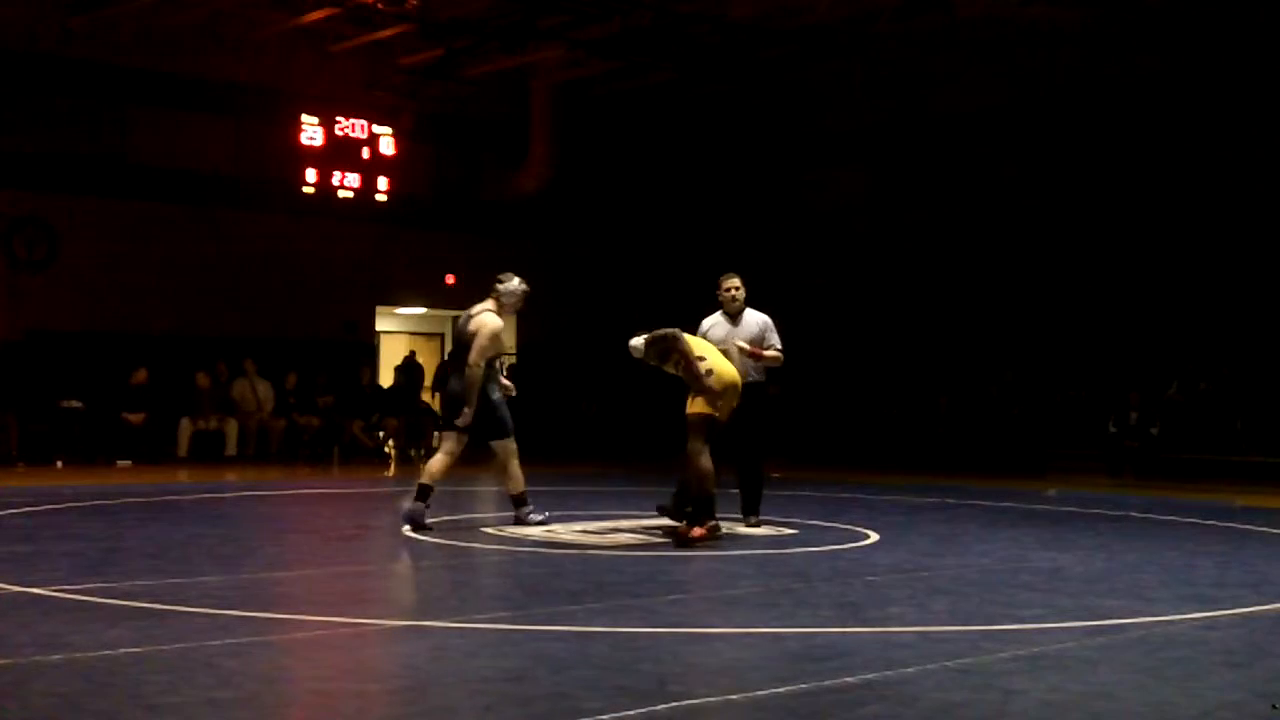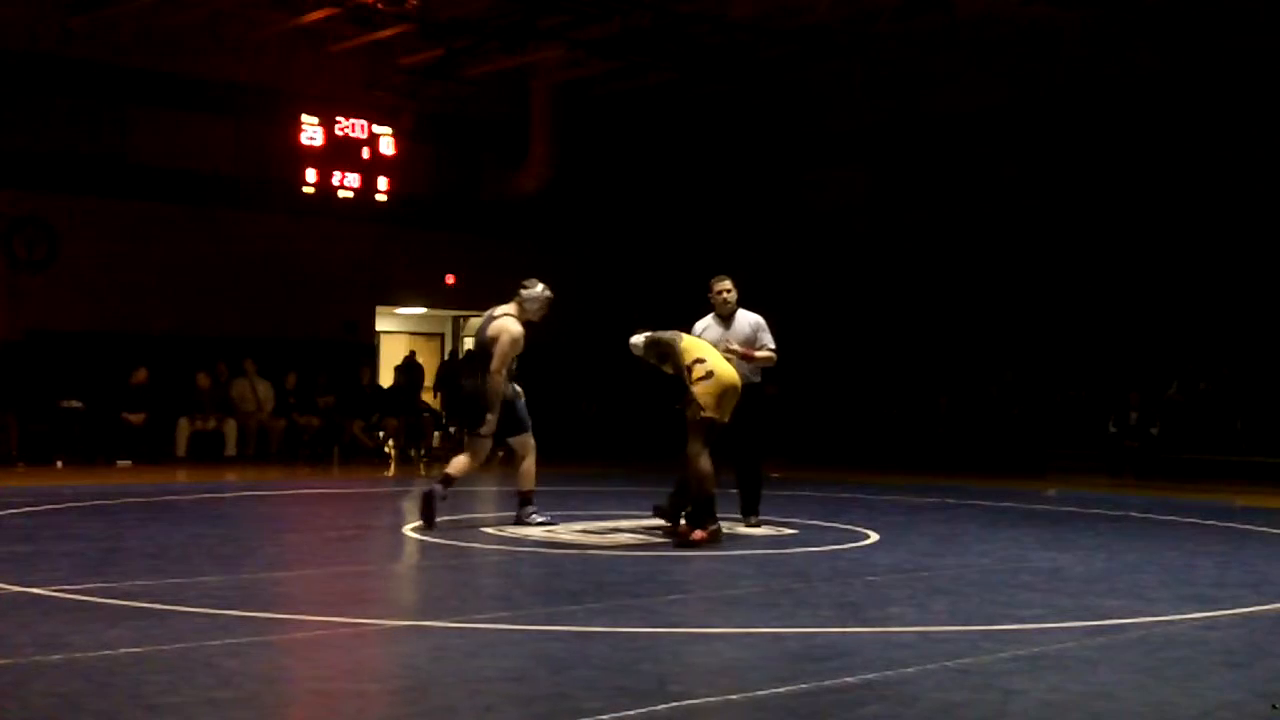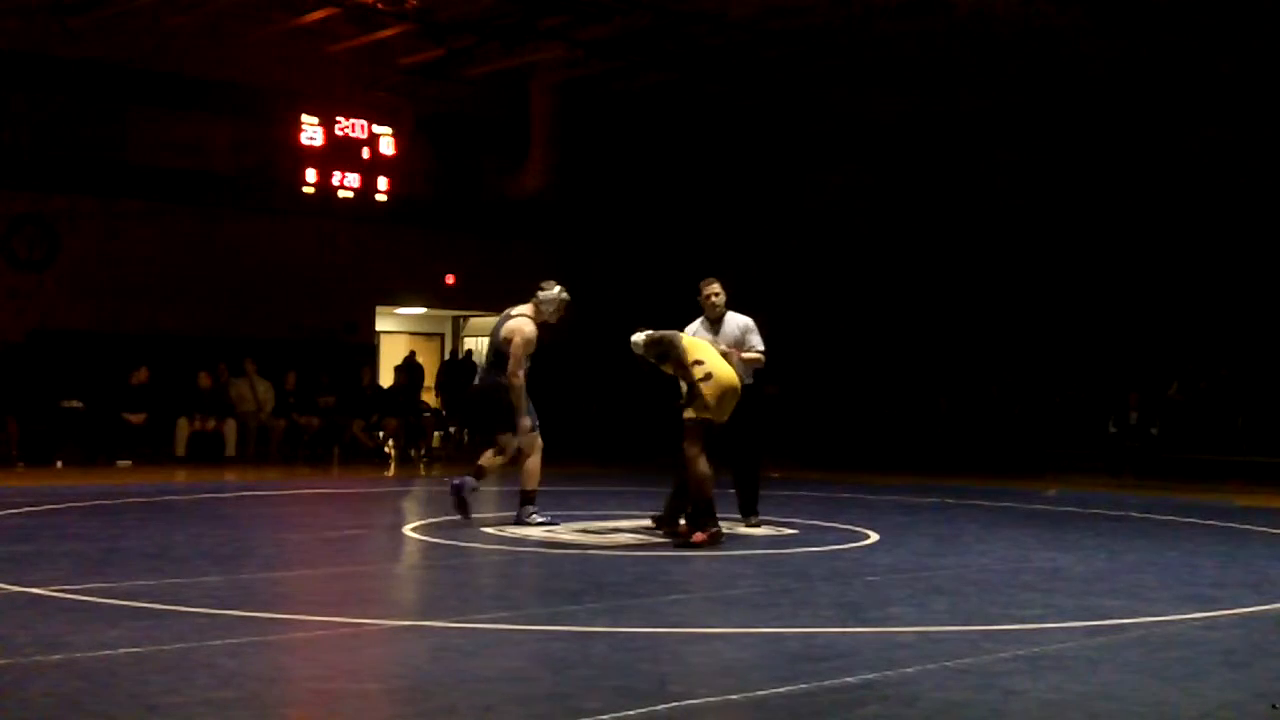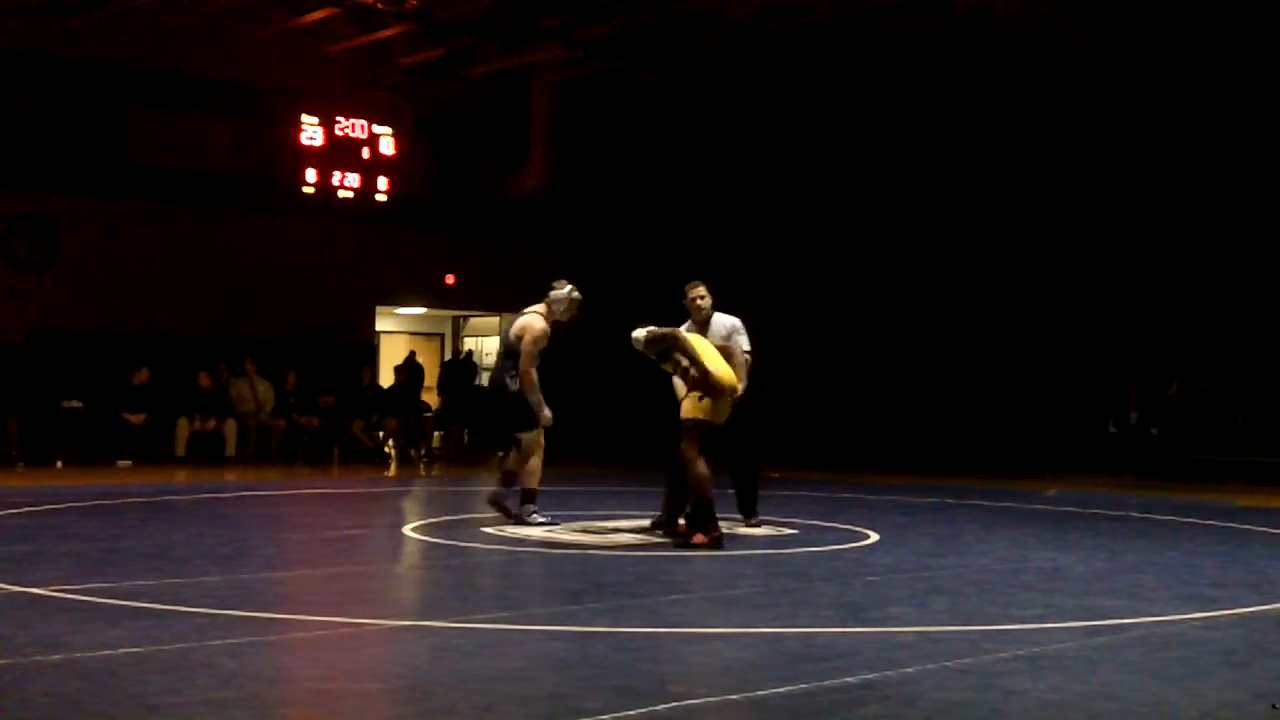
dt=0.1s
person 1, frame 1
left shoulder: (762, 321)
right shoulder: (708, 324)
left elbow: (778, 358)
left wrist: (751, 352)
left hip: (751, 394)
left knee: (750, 455)
left ankle: (751, 511)
right ankle: (681, 504)
person 1, frame 2
left shoulder: (754, 321)
right shoulder: (701, 327)
left elbow: (771, 358)
left wrist: (743, 353)
left hip: (747, 395)
left knee: (747, 456)
left ankle: (750, 512)
person 1, frame 3
left shoulder: (743, 323)
right shoulder: (692, 330)
left elbow: (760, 359)
left wrist: (730, 354)
left hip: (740, 397)
left knee: (745, 456)
left ankle: (749, 512)
person 1, frame 4
left shoulder: (730, 324)
right shoulder: (681, 333)
left elbow: (744, 360)
right wrist: (683, 388)
left hip: (730, 399)
left knee: (742, 456)
left ankle: (749, 512)
right ankle: (670, 514)
person 2, frame 1
left shoulder: (472, 313)
right shoulder: (493, 323)
right elbow: (474, 364)
left wrist: (498, 378)
right wrist: (471, 406)
left hip: (456, 388)
right hip: (480, 392)
left knee: (447, 451)
right knee: (508, 453)
left ankle: (418, 507)
right ankle: (523, 511)
person 2, frame 2
left shoulder: (497, 313)
right shoulder: (513, 329)
right elbow: (496, 372)
left wrist: (511, 385)
right wrist: (493, 413)
left hip: (472, 387)
right hip: (494, 392)
left knee: (475, 453)
right knee: (526, 448)
left ankle: (437, 491)
right ankle: (526, 511)
person 2, frame 3
left shoulder: (513, 313)
right shoulder: (527, 329)
right elbow: (514, 373)
right wrist: (522, 414)
left hip: (488, 385)
right hip: (504, 388)
left knee: (508, 448)
right knee: (533, 448)
left ankle: (466, 483)
right ankle: (527, 510)
person 2, frame 4
left shoulder: (537, 318)
right shoulder: (537, 326)
right elbow: (525, 370)
left wrist: (538, 403)
right wrist: (541, 407)
left hip: (509, 383)
right hip: (511, 384)
left knee: (525, 444)
right knee: (535, 446)
left ankle: (502, 491)
right ankle: (527, 509)
person 3, frame 1
left shoulder: (653, 341)
right shoulder: (690, 343)
left elbow: (672, 335)
right elbow: (729, 350)
left wrist: (698, 376)
left hip: (712, 377)
right hip: (731, 381)
left knee: (696, 449)
right knee: (697, 449)
left ankle: (708, 521)
right ankle: (694, 519)
person 3, frame 2
left shoulder: (652, 341)
right shoulder: (687, 341)
left elbow: (669, 342)
left wrist: (686, 391)
left hip: (711, 378)
right hip: (731, 380)
left knee: (695, 450)
right knee: (697, 450)
left ankle: (709, 524)
right ankle: (695, 520)
person 3, frame 3
left shoulder: (653, 341)
right shoulder: (688, 341)
left elbow: (671, 340)
left wrist: (692, 387)
left hip: (710, 379)
right hip: (730, 381)
left knee: (693, 452)
right knee: (695, 451)
left ankle: (710, 527)
right ankle: (696, 521)
person 3, frame 4
left shoulder: (652, 337)
right shoulder: (692, 338)
left elbow: (673, 334)
right elbow: (733, 349)
left wrist: (703, 370)
right wrist: (739, 382)
left hip: (708, 380)
right hip: (729, 381)
left knee: (690, 452)
right knee: (695, 454)
left ankle: (711, 530)
right ankle: (696, 523)
